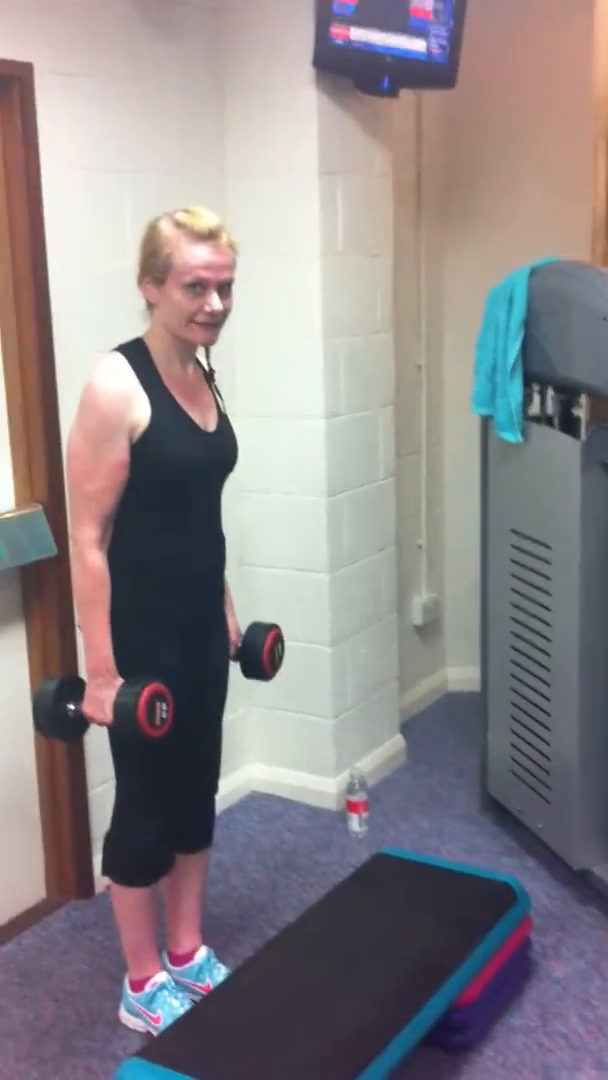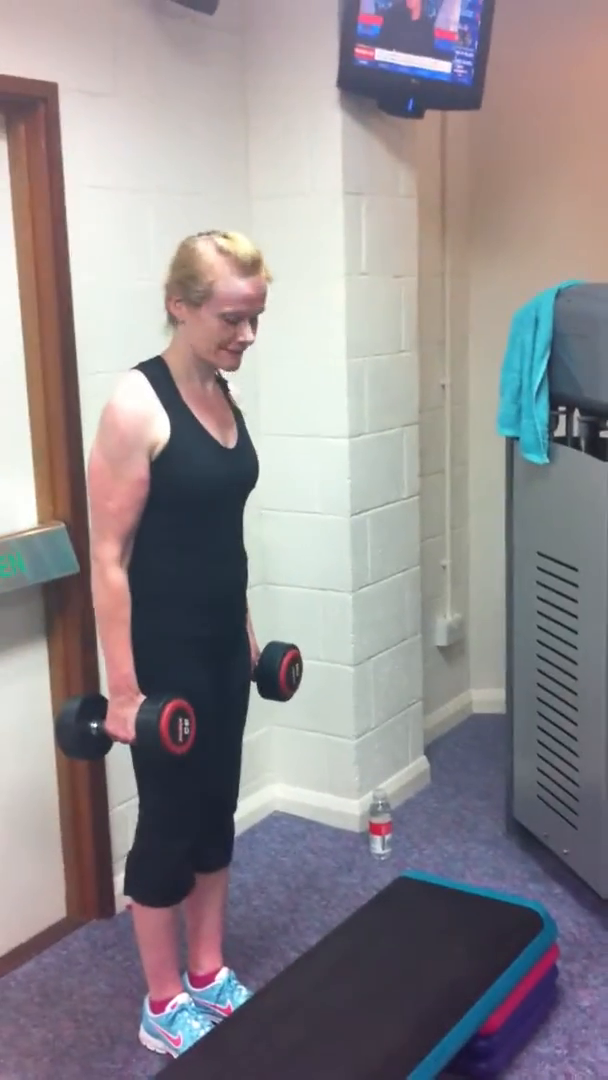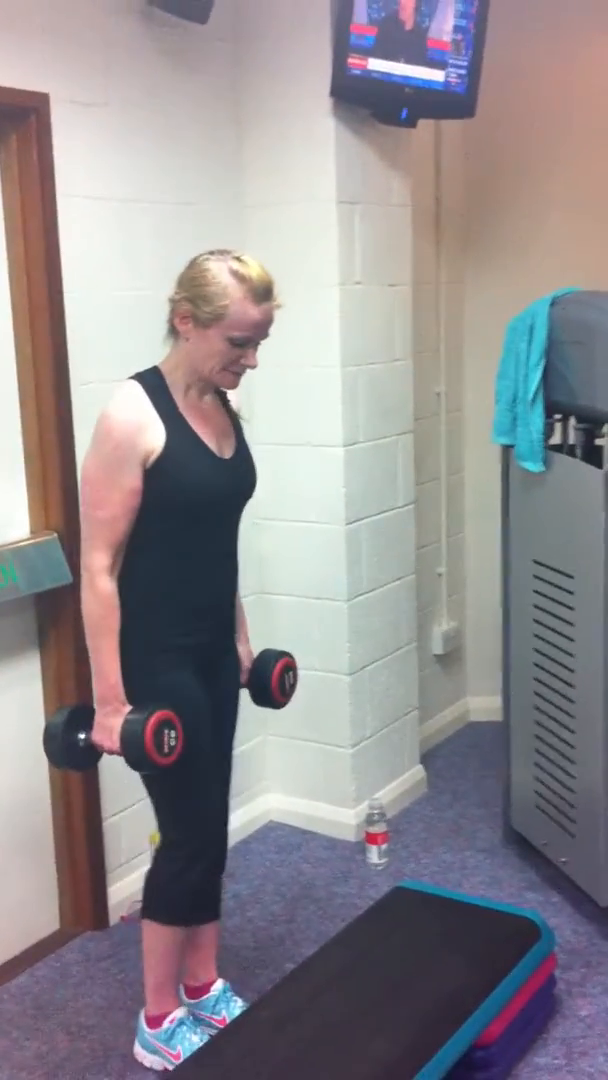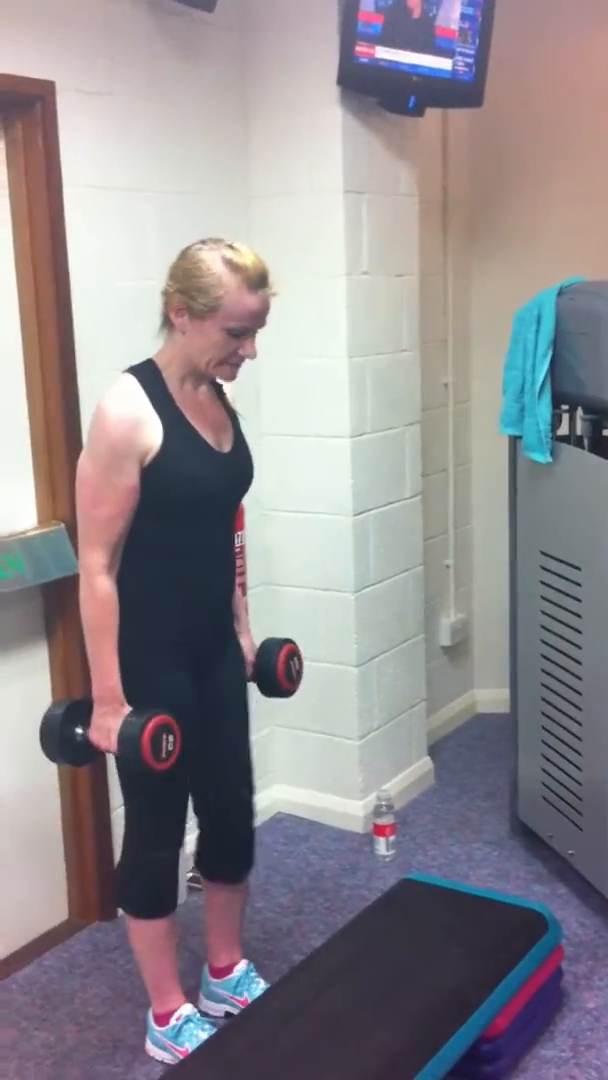
dt=0.5s
person 1, frame 1
left shoulder: (203, 375)
right shoulder: (116, 386)
right elbow: (87, 538)
left wrist: (227, 611)
right wrist: (101, 667)
left hip: (200, 625)
right hip: (141, 632)
left knee: (196, 789)
right knee: (146, 801)
left ankle: (189, 954)
right ankle: (143, 984)
person 1, frame 2
left shoulder: (222, 394)
right shoulder: (136, 405)
right elbow: (108, 557)
left wrist: (247, 631)
right wrist: (122, 685)
left hip: (223, 642)
right hip: (164, 650)
left knee: (216, 809)
right knee: (169, 819)
left ankle: (209, 976)
right ankle: (163, 1006)
person 1, frame 3
left shoulder: (222, 407)
right shoulder: (131, 415)
right elbow: (99, 567)
left wrist: (242, 638)
right wrist: (109, 696)
left hip: (213, 652)
right hip: (155, 659)
left knee: (210, 824)
right knee: (190, 832)
left ankle: (204, 988)
right ankle: (158, 1022)
person 1, frame 4
left shoulder: (218, 400)
right shoulder: (127, 412)
right elbow: (96, 568)
left wrist: (243, 629)
right wrist: (108, 697)
left hip: (213, 648)
right hip: (150, 658)
left knee: (232, 810)
right knee: (157, 831)
left ankle: (227, 973)
right ankle: (168, 1016)
